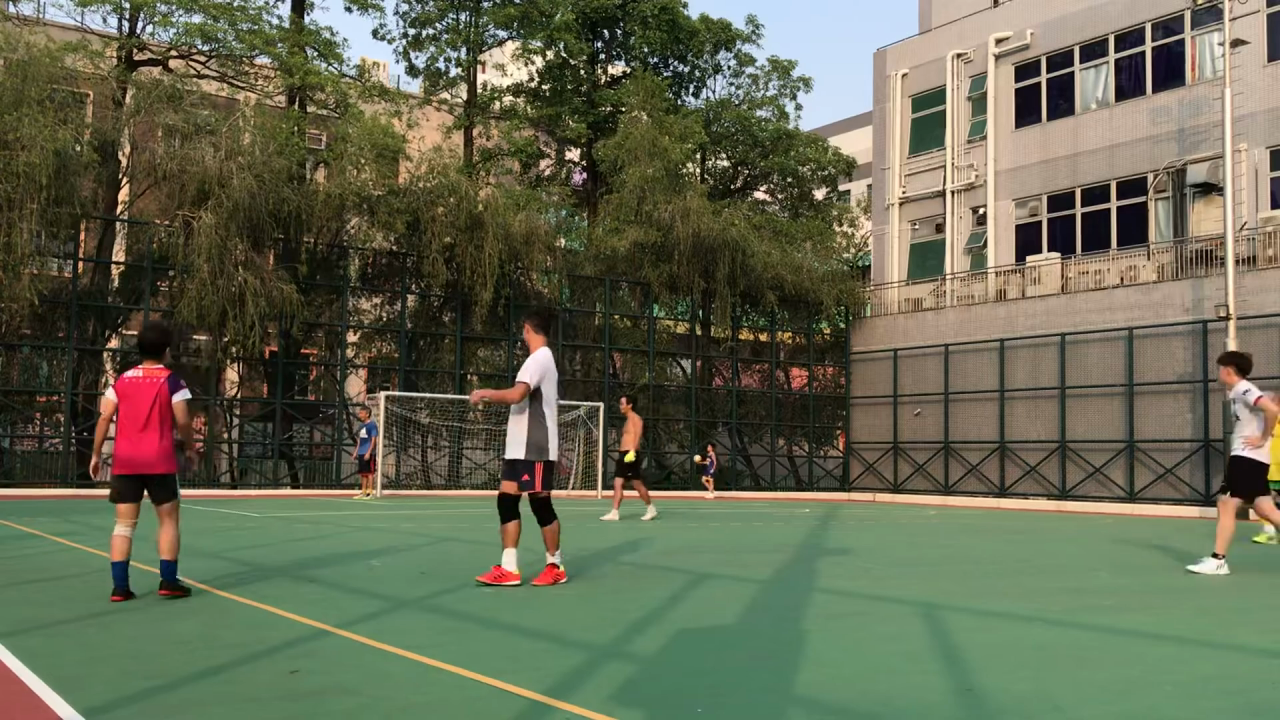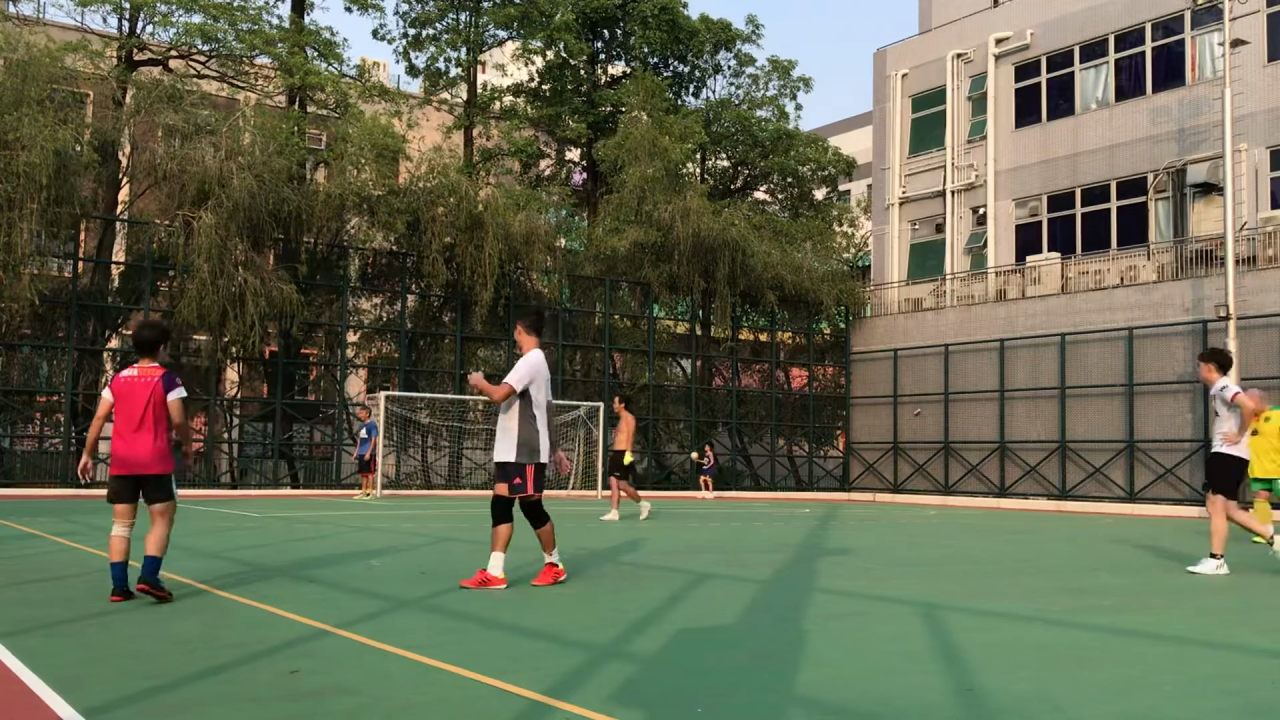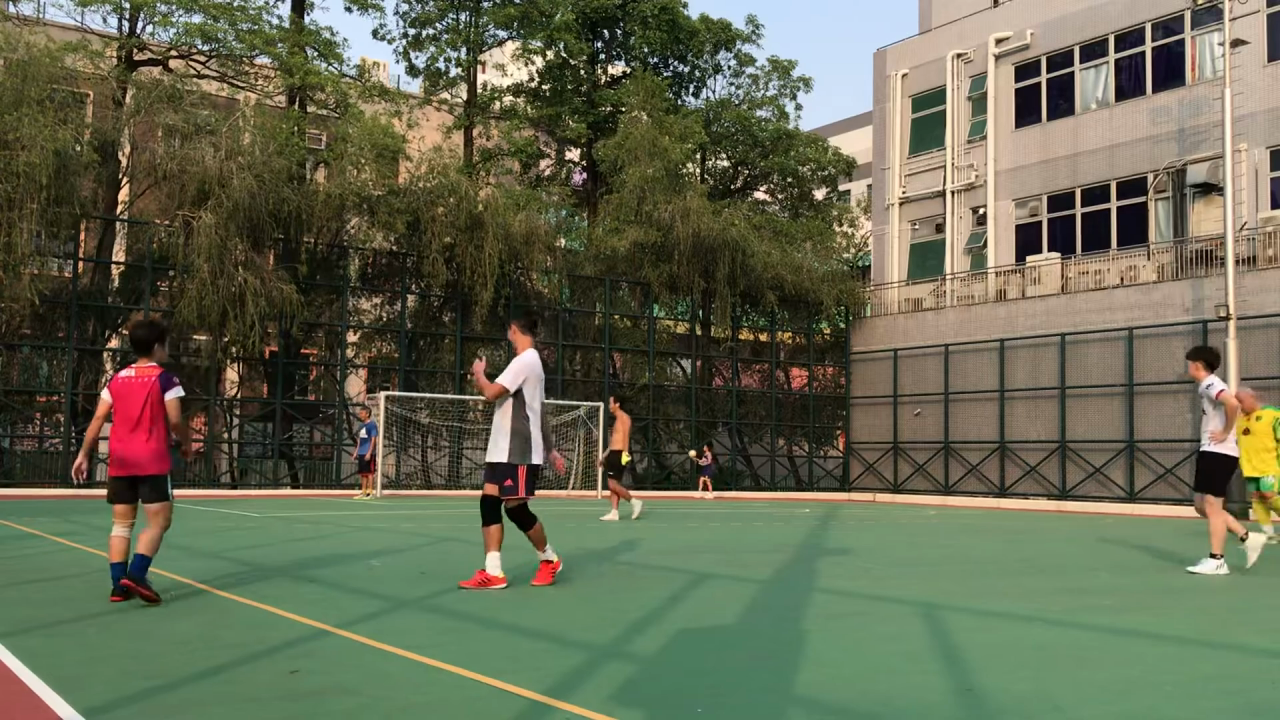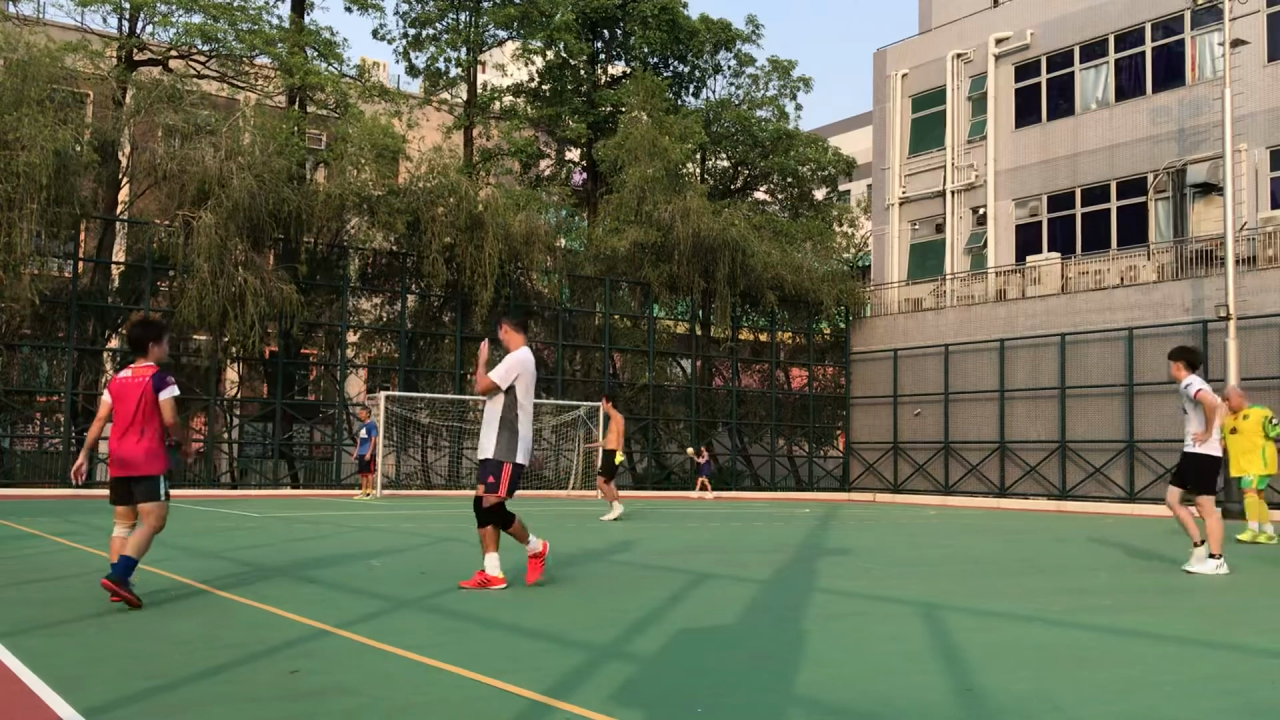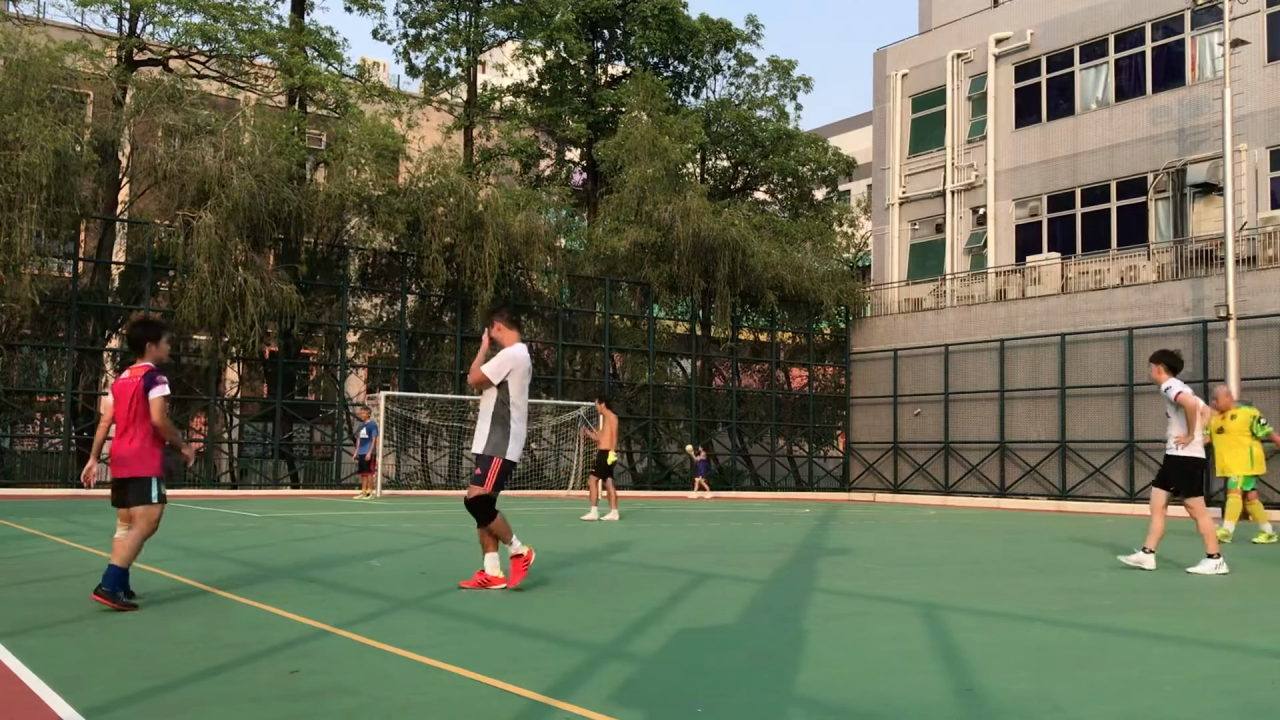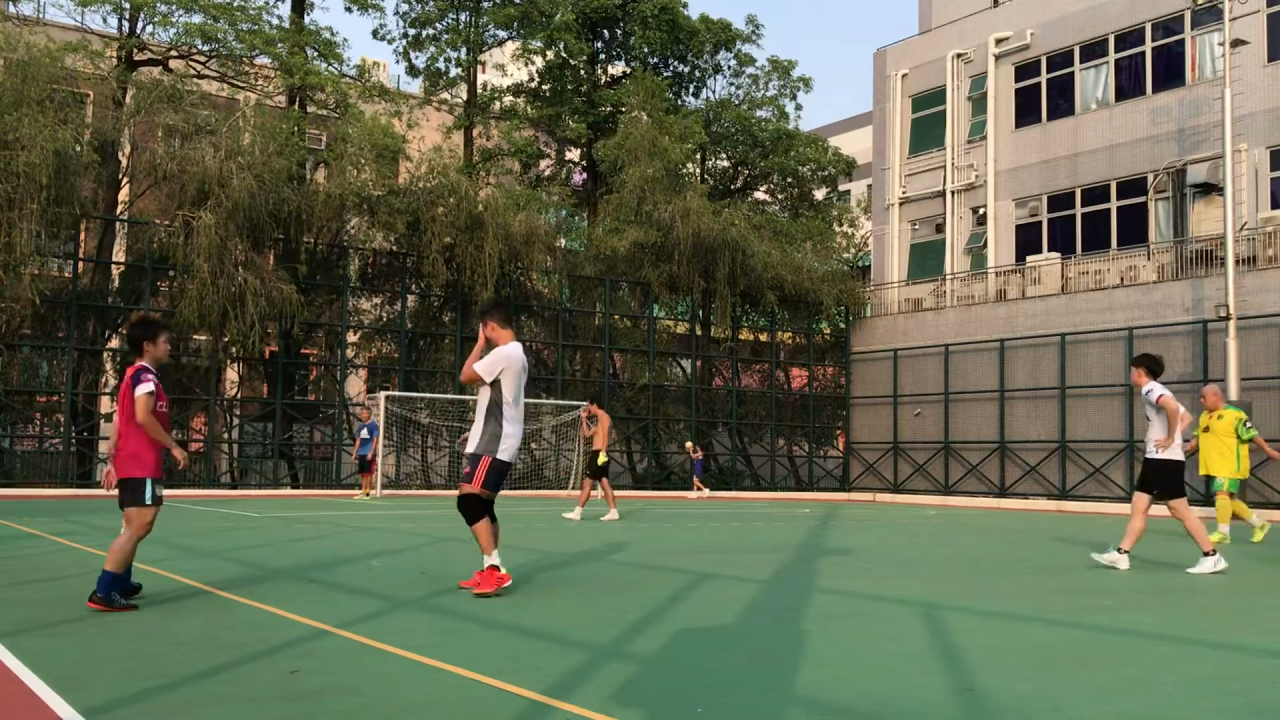
dt=0.1s
person 1, frame 1
left shoulder: (122, 380)
right shoulder: (173, 381)
left elbow: (104, 418)
right elbow: (183, 422)
left wrist: (96, 454)
right wrist: (191, 448)
left hip: (125, 462)
right hip: (160, 462)
left knee: (124, 524)
right knee: (168, 520)
left ankle: (120, 585)
right ankle: (169, 579)
person 1, frame 2
left shoulder: (118, 379)
right shoulder: (168, 379)
left elbow: (99, 418)
right elbow: (178, 421)
left wrist: (87, 454)
right wrist: (187, 445)
left hip: (121, 462)
right hip: (156, 462)
left knee: (122, 524)
right knee: (162, 520)
left ankle: (119, 585)
right ankle: (149, 576)
person 1, frame 3
left shoulder: (117, 379)
right shoulder: (165, 378)
left elbow: (98, 418)
right elbow: (175, 420)
left wrist: (84, 454)
right wrist: (185, 443)
left hip: (120, 462)
right hip: (153, 462)
left knee: (122, 524)
right knee: (159, 521)
left ankle: (120, 585)
right ankle: (136, 575)
person 1, frame 4
left shoulder: (117, 380)
right shoulder: (161, 378)
left elbow: (100, 420)
right elbow: (170, 420)
left wrist: (84, 456)
right wrist: (185, 444)
left hip: (120, 462)
right hip: (148, 462)
left knee: (123, 524)
right knee: (152, 522)
left ankle: (119, 583)
right ankle: (118, 576)
person 1, frame 5
left shoulder: (121, 379)
right shoulder: (155, 377)
left elbow: (105, 422)
right elbow: (159, 420)
left wrist: (93, 459)
right wrist: (183, 445)
left hip: (122, 462)
right hip: (145, 464)
left knee: (127, 526)
right knee: (145, 525)
left ankle: (118, 584)
right ankle: (108, 587)
person 1, frame 6
left shoulder: (132, 377)
right shoulder: (145, 376)
left elbow: (120, 424)
right elbow: (143, 418)
left wrist: (112, 462)
right wrist: (174, 447)
left hip: (127, 463)
right hip: (142, 465)
left knee: (132, 526)
right knee: (138, 528)
left ankle: (122, 583)
right ankle: (103, 592)
person 2, frame 1
left shoulder: (539, 359)
right shoulder: (541, 360)
left elbow: (515, 395)
left wrist: (484, 394)
left hip: (535, 448)
right hip: (520, 447)
left knee: (540, 504)
right knee: (506, 502)
left ankle: (555, 566)
right ankle: (508, 568)
person 2, frame 2
left shoulder: (530, 361)
right shoulder: (534, 362)
left elbow: (499, 395)
right elbow: (548, 410)
left wrist: (479, 382)
right wrist: (555, 449)
left hip: (526, 450)
right hip: (511, 449)
left knee: (531, 506)
right knee: (499, 504)
left ankle: (554, 564)
right ankle: (494, 573)
person 2, frame 3
left shoulder: (524, 361)
right shoulder: (529, 363)
left elbow: (491, 393)
right elbow: (539, 413)
left wrist: (478, 373)
right wrist: (550, 449)
left hip: (519, 451)
right hip: (503, 448)
left knee: (516, 508)
right knee: (489, 503)
left ankle: (549, 560)
right ankle: (493, 572)
person 2, frame 4
left shoulder: (517, 358)
right shoulder: (522, 360)
left elbow: (482, 387)
left wrist: (482, 359)
left hip: (507, 448)
right hip: (494, 446)
left knee: (492, 506)
right knee: (482, 505)
left ankle: (536, 548)
right ankle: (492, 572)
person 2, frame 5
left shoulder: (511, 354)
right shoulder: (517, 356)
left elbow: (473, 380)
left wrist: (484, 347)
left hip: (500, 444)
right hip: (493, 443)
left knee: (476, 500)
right knee: (482, 503)
left ankle: (519, 551)
right ankle: (492, 570)
person 2, frame 6
left shoulder: (504, 353)
right shoulder: (515, 355)
left elbow: (466, 377)
left wrist: (480, 344)
right wrist: (475, 430)
left hip: (493, 443)
right hip: (490, 442)
left knee: (467, 499)
right knee: (480, 504)
left ankle: (495, 570)
right ankle: (492, 569)
person 3, frame 1
left shoulder: (1245, 391)
right shoulder: (1240, 392)
left hip: (1249, 459)
right hip: (1251, 459)
left knee: (1225, 508)
left ankle: (1217, 560)
person 3, frame 2
left shoulder: (1223, 387)
right shoulder: (1220, 389)
left elbow: (1249, 406)
right elbow: (1251, 409)
left wrist: (1238, 435)
right wrist: (1238, 431)
left hip: (1227, 456)
right hip: (1223, 455)
left knee: (1216, 508)
right knee: (1229, 511)
left ankle: (1216, 560)
person 3, frame 3
left shoulder: (1209, 385)
right shoulder: (1211, 386)
left elbow: (1232, 404)
right elbow: (1234, 407)
left wrist: (1226, 433)
right wrist: (1224, 433)
left hip: (1218, 454)
right hip: (1212, 454)
left knee: (1211, 508)
right knee: (1202, 506)
left ankle: (1216, 559)
right ankle: (1248, 539)
person 3, frame 4
left shoulder: (1189, 384)
right shoulder: (1193, 384)
left elbow: (1211, 402)
right elbow: (1221, 408)
left wrist: (1208, 433)
right wrist: (1214, 433)
left hip: (1201, 454)
right hip: (1195, 453)
left knee: (1206, 508)
right knee: (1172, 500)
left ankle: (1216, 560)
right ankle: (1200, 546)
person 3, frame 5
left shoulder: (1170, 386)
right shoulder: (1175, 388)
left elbow: (1190, 404)
right elbow: (1207, 413)
left wrist: (1189, 436)
right wrist: (1196, 434)
left hip: (1185, 457)
right hip: (1175, 456)
left knee: (1196, 509)
right knee: (1156, 505)
left ankle: (1215, 559)
right ankle: (1146, 554)
person 3, frame 6
left shoulder: (1150, 390)
right shoulder: (1156, 391)
left elbow: (1172, 406)
right elbow: (1185, 417)
left wrist: (1170, 439)
right wrist: (1176, 436)
left hip: (1165, 459)
right hip: (1155, 459)
left knee: (1181, 510)
right knee: (1137, 508)
left ankle: (1212, 557)
right ankle: (1122, 554)
